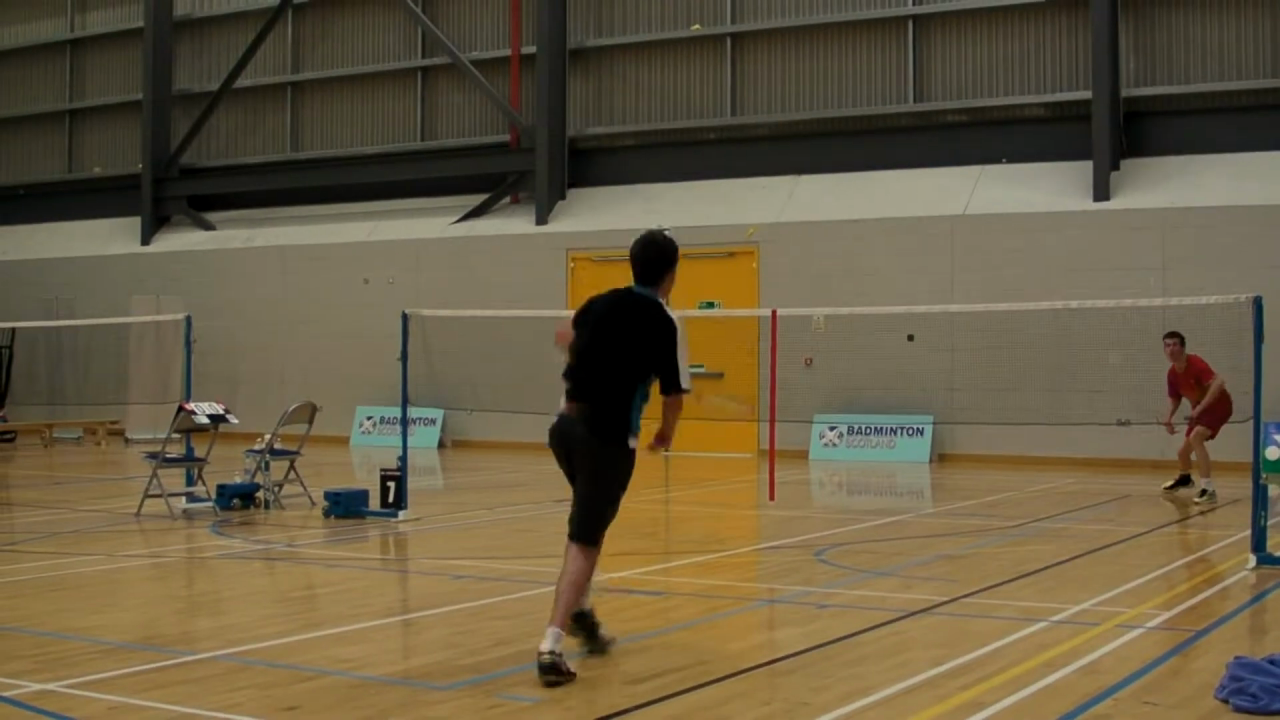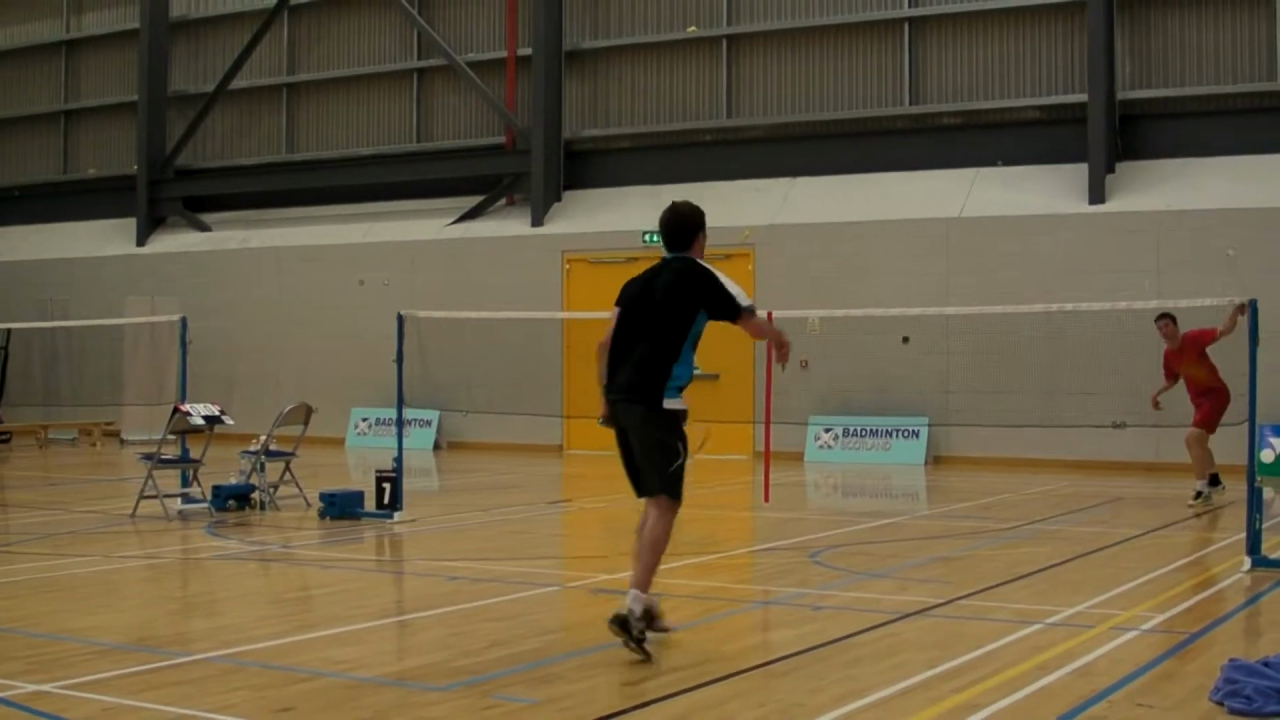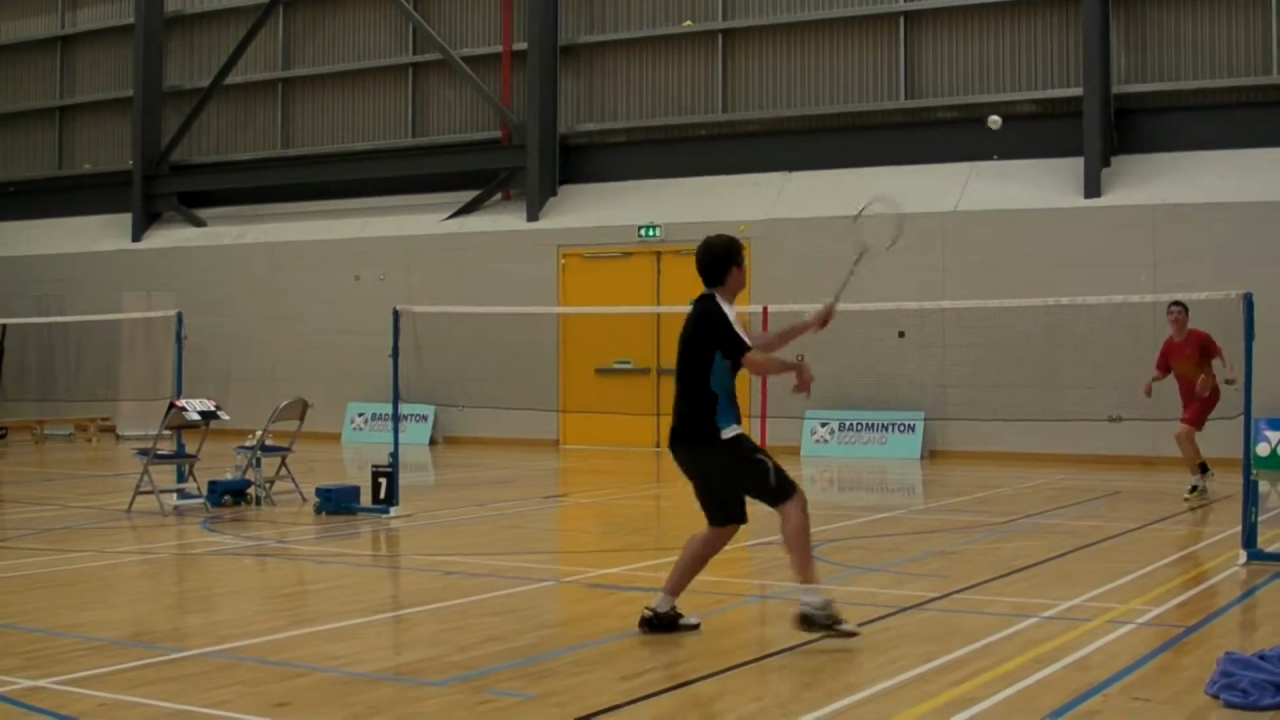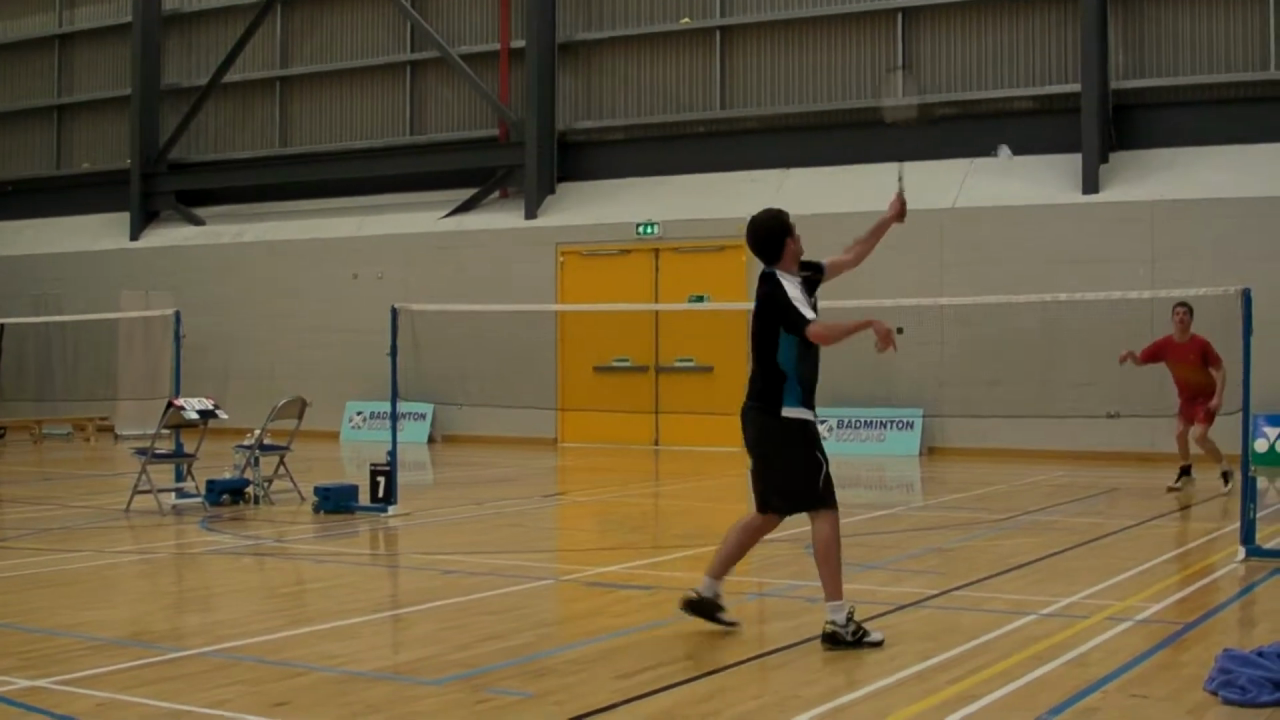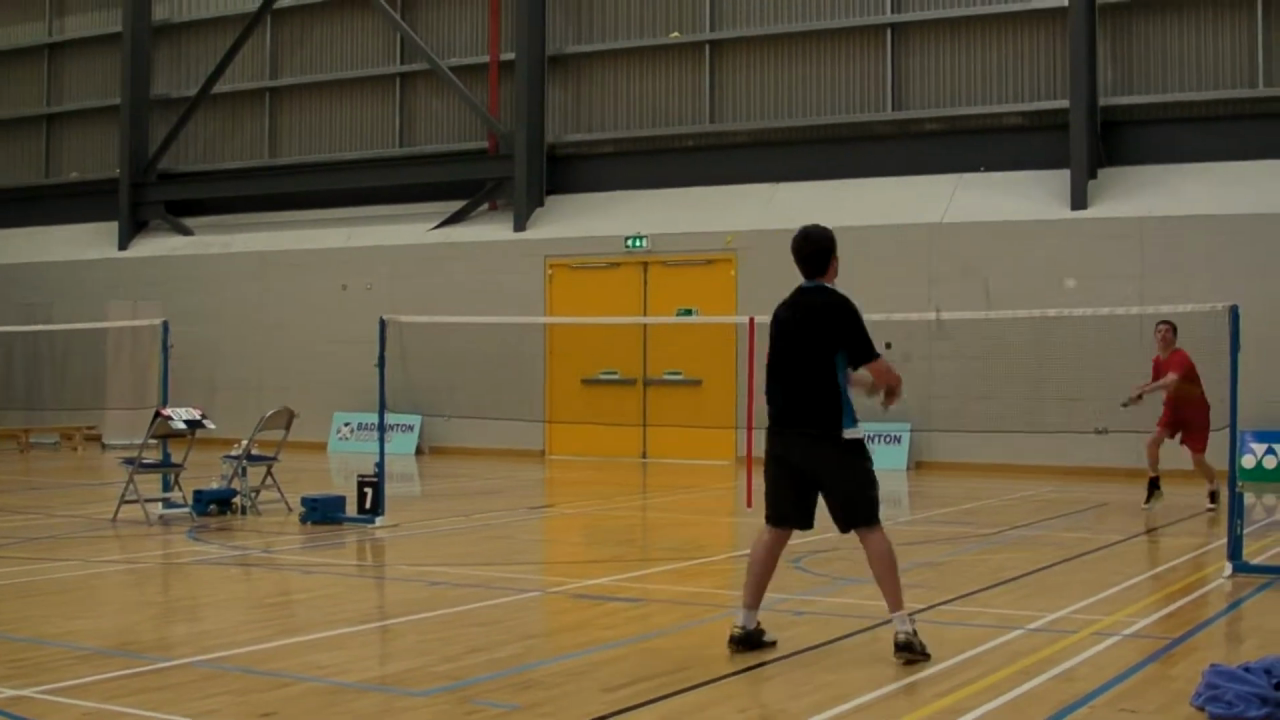
dt=0.3s
person 1, frame 1
left shoulder: (601, 303)
right shoulder: (664, 324)
left elbow: (564, 344)
right elbow: (675, 397)
right wrist: (665, 432)
left hip: (567, 429)
right hip: (609, 441)
left knee: (585, 534)
right knee: (584, 545)
left ankle: (580, 611)
right ankle: (552, 647)
person 1, frame 2
left shoulder: (637, 283)
right shoulder: (702, 278)
left elbow: (606, 344)
right elbow: (756, 324)
left wrist: (608, 399)
right wrist: (780, 340)
left hip: (623, 402)
right hip: (657, 404)
left knee: (656, 504)
right knee: (662, 505)
left ankle: (641, 604)
right ankle: (632, 608)
person 1, frame 3
left shoulder: (712, 310)
right shoulder: (714, 312)
left elbow: (753, 347)
right elbow: (755, 362)
left wrist: (808, 325)
right wrist: (796, 367)
left hip: (693, 440)
right hip: (714, 440)
left knee: (722, 524)
right knee: (791, 500)
left ankle: (660, 608)
right ankle: (813, 605)
person 1, frame 4
left shoulder: (795, 278)
right shoulder: (778, 289)
left elbow: (847, 257)
right elbow: (820, 334)
left wrist: (888, 219)
right wrist: (871, 323)
left hip: (765, 417)
right hip: (782, 418)
left knee: (767, 513)
right knee: (824, 510)
left ankle: (705, 592)
right ankle: (838, 620)
person 1, frame 5
left shoulder: (784, 309)
right shoulder: (837, 306)
right elbow: (879, 373)
left wrist: (858, 380)
right wrist: (891, 384)
left hip: (784, 436)
right hip: (833, 436)
left knee: (775, 529)
right knee: (869, 529)
left ankle: (745, 626)
right ankle: (904, 630)
person 2, frame 1
left shoulder: (1196, 364)
right shoulder: (1172, 373)
left elbow: (1218, 384)
right elbow: (1175, 398)
left wrist: (1198, 409)
right wrist: (1168, 417)
left hip: (1219, 407)
right hip: (1200, 412)
left knee: (1196, 438)
right knee: (1183, 451)
left ankle: (1208, 489)
right ankle: (1184, 478)
person 2, frame 2
left shoulder: (1194, 338)
right shoulder: (1167, 355)
left elbow: (1224, 330)
right elbow: (1171, 381)
left wrist: (1235, 313)
right wrist: (1157, 394)
left hip: (1216, 395)
right hip: (1200, 399)
left knee: (1191, 439)
right knee: (1199, 442)
left ankle: (1204, 490)
right ankle: (1214, 481)
person 2, frame 3
left shoulder: (1200, 337)
right shoulder: (1167, 346)
left elbow: (1222, 359)
right elbow: (1163, 371)
left wrist: (1228, 375)
right wrist: (1150, 381)
left hip: (1206, 394)
right hip: (1189, 397)
left knee: (1181, 435)
right knee: (1187, 437)
left ankle: (1200, 484)
right ankle: (1204, 470)
person 2, frame 4
left shoulder: (1201, 344)
right shoulder: (1164, 344)
left elbow: (1220, 370)
right elbow: (1140, 360)
left wrist: (1218, 398)
right wrist: (1130, 355)
left hip: (1207, 396)
right hip: (1187, 397)
left knee: (1199, 435)
right knee: (1180, 434)
left ankle: (1225, 469)
right ankle: (1185, 472)
person 2, frame 5
left shoulder: (1180, 357)
right shoulder: (1157, 360)
left elbow: (1171, 380)
left wrist: (1143, 390)
right wrist: (1142, 387)
left hip: (1196, 410)
right hip: (1173, 408)
left knee: (1198, 461)
right knee: (1152, 441)
left ankle: (1213, 490)
right ankle: (1154, 486)
